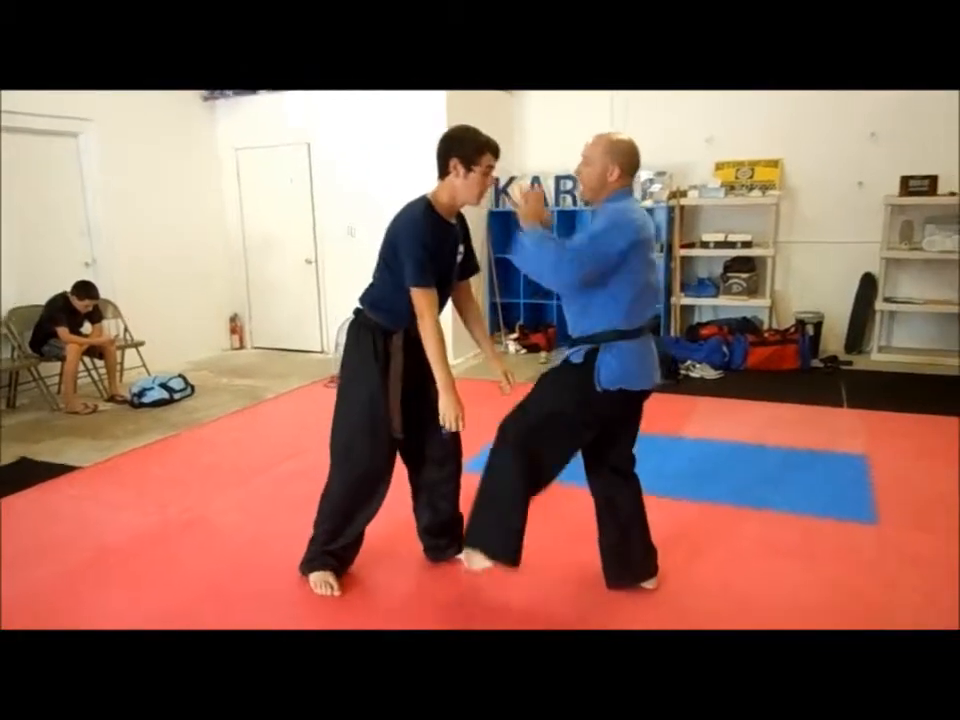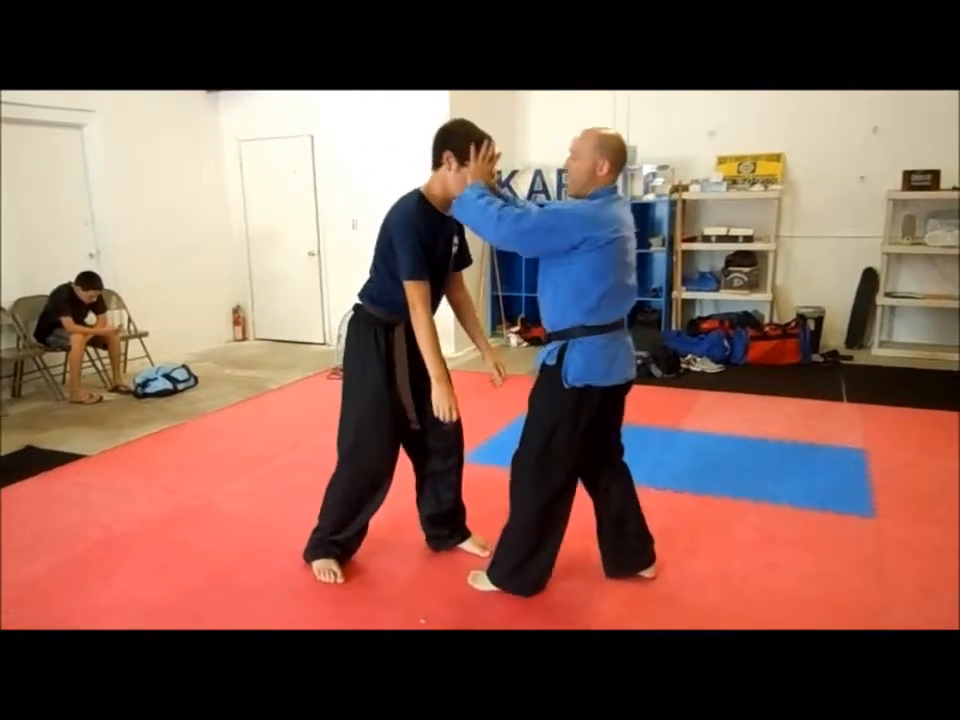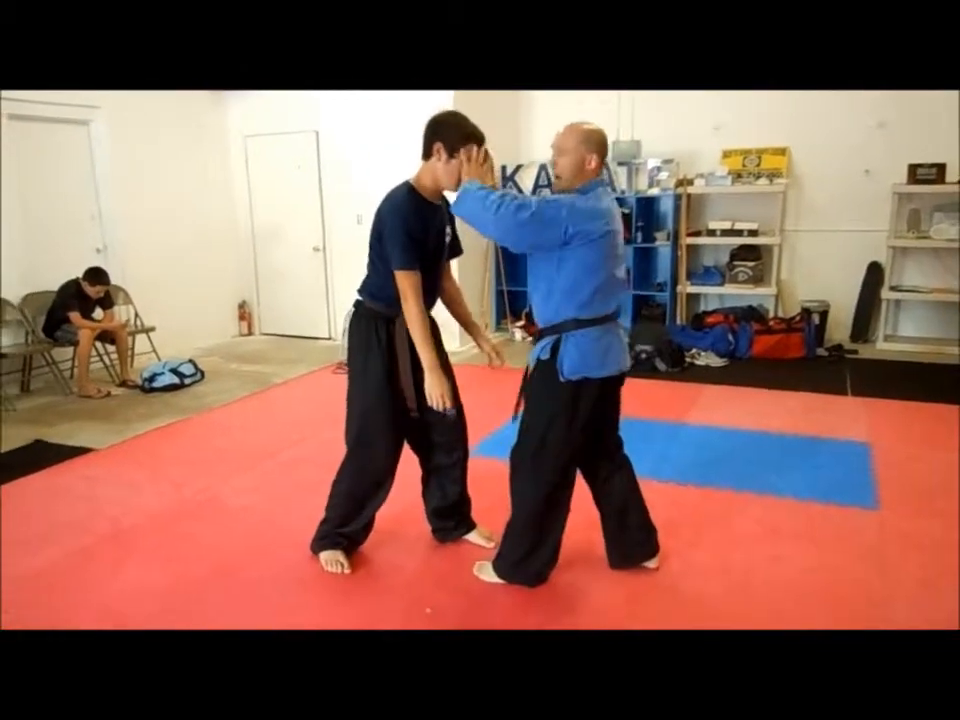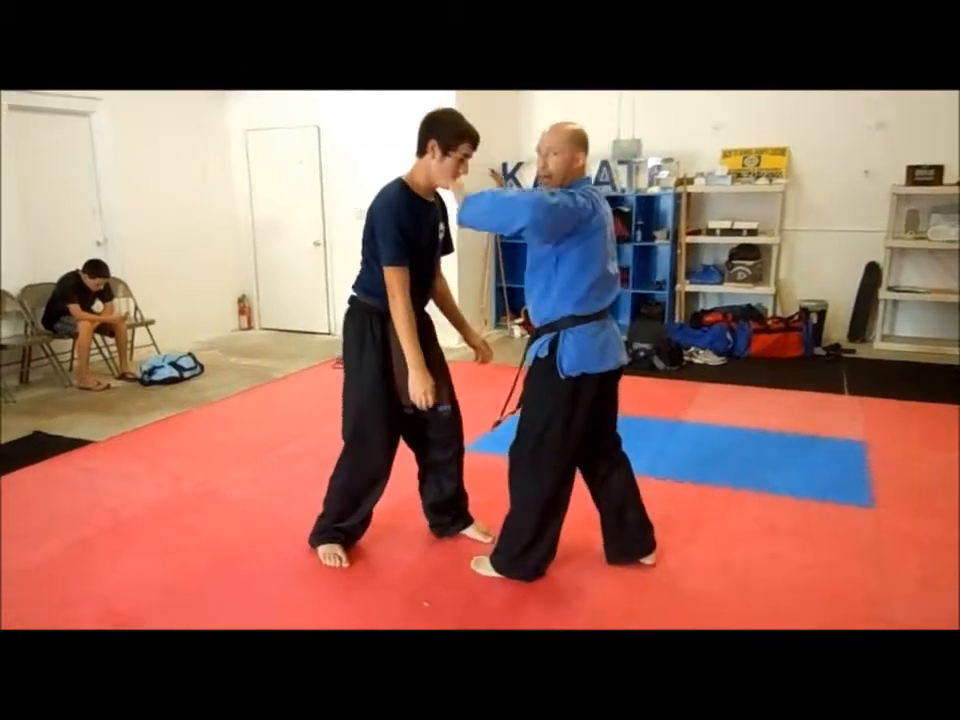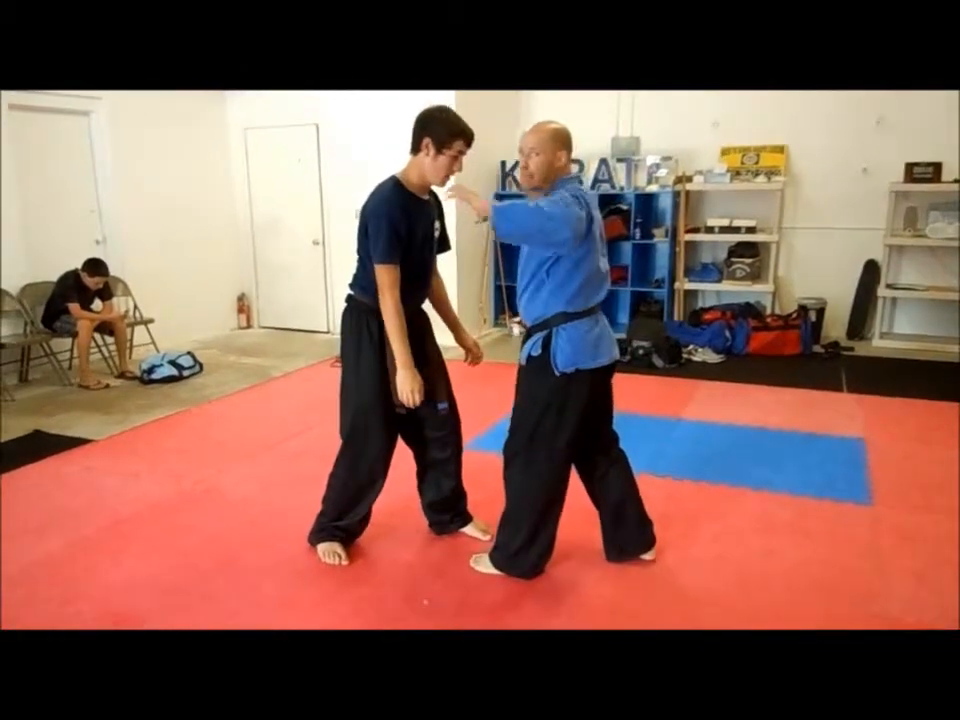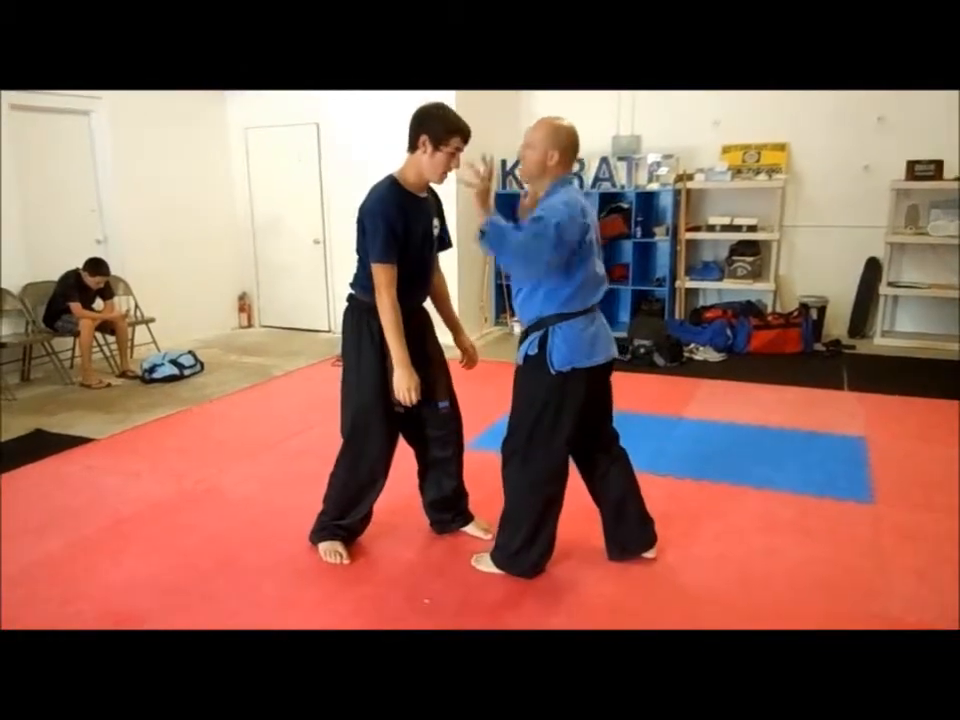
dt=0.2s
person 1, frame 1
left shoulder: (458, 226)
right shoulder: (416, 224)
left elbow: (463, 297)
right elbow: (426, 313)
left wrist: (495, 358)
right wrist: (446, 390)
left hip: (414, 346)
right hip: (375, 345)
left knee: (439, 448)
right knee: (363, 456)
left ankle: (444, 540)
right ankle: (324, 558)
person 1, frame 2
left shoulder: (450, 218)
right shoulder: (409, 217)
left elbow: (455, 290)
right elbow: (419, 305)
left wrist: (486, 350)
right wrist: (439, 381)
left hip: (412, 338)
right hip: (377, 338)
left knee: (442, 439)
right knee: (369, 450)
left ankle: (447, 529)
right ankle: (327, 546)
person 1, frame 3
left shoulder: (442, 209)
right shoulder: (400, 208)
right elbow: (409, 296)
left wrist: (479, 336)
right wrist: (431, 370)
left hip: (416, 328)
right hip: (379, 332)
left knee: (447, 431)
right knee: (375, 443)
left ankle: (452, 521)
right ankle: (334, 537)
person 1, frame 4
left shoulder: (436, 206)
right shoulder: (393, 205)
right elbow: (397, 293)
left wrist: (468, 333)
right wrist: (416, 368)
left hip: (414, 322)
right hip: (374, 327)
left knee: (443, 425)
right knee: (371, 438)
left ankle: (450, 516)
right ankle: (332, 531)
person 1, frame 5
left shoulder: (431, 203)
right shoulder: (386, 204)
right elbow: (387, 292)
left wrist: (460, 333)
right wrist: (404, 367)
left hip: (412, 320)
right hip: (372, 326)
left knee: (441, 424)
right knee: (369, 437)
left ankle: (449, 514)
right ankle: (331, 529)
person 1, frame 6
left shoulder: (430, 201)
right shoulder: (383, 203)
right elbow: (384, 291)
left wrist: (459, 334)
right wrist: (401, 366)
left hip: (414, 319)
right hip: (372, 326)
left knee: (442, 423)
right knee: (370, 436)
left ankle: (450, 513)
right ankle: (332, 528)
person 2, frame 1
left shoulder: (617, 220)
right shoulder: (622, 217)
left elbow: (565, 271)
right elbow: (581, 269)
left wrist: (532, 228)
right wrist: (549, 245)
left hip: (605, 363)
right hip: (624, 360)
left knee: (520, 436)
right knee: (611, 467)
left ankle: (493, 542)
right ankle: (634, 566)
person 2, frame 2
left shoulder: (587, 217)
right shoulder: (609, 212)
left elbow: (511, 229)
right elbow: (541, 227)
left wrist: (476, 186)
right wrist: (489, 190)
left hip: (578, 359)
right hip: (606, 356)
left knee: (539, 470)
right knee: (602, 462)
left ankle: (513, 573)
right ankle: (632, 556)
person 2, frame 3
left shoulder: (577, 210)
right shoulder: (594, 206)
left elbow: (510, 222)
right elbow: (531, 218)
left wrist: (473, 185)
right wrist: (488, 189)
left hip: (572, 353)
right hip: (600, 348)
left knee: (539, 463)
right knee: (602, 454)
left ankle: (520, 564)
right ankle: (637, 547)
person 2, frame 4
left shoulder: (575, 203)
right shoulder: (583, 203)
left elbow: (533, 211)
right elbow: (540, 221)
left wrist: (472, 205)
right wrist: (507, 198)
left hip: (568, 350)
right hip: (595, 345)
left knee: (538, 459)
right knee: (600, 450)
left ankle: (518, 559)
right ankle: (634, 543)
person 2, frame 5
left shoulder: (569, 199)
right shoulder: (565, 198)
left elbow: (556, 224)
left wrist: (489, 207)
right wrist: (521, 210)
left hip: (561, 348)
right hip: (587, 342)
left knee: (532, 456)
right knee: (597, 447)
left ankle: (516, 556)
right ankle: (633, 539)
person 2, frame 6
left shoulder: (561, 207)
right shoulder: (562, 202)
left elbow: (532, 260)
right elbow: (538, 256)
left wrist: (488, 215)
right wrist: (525, 219)
left hip: (558, 347)
right hip: (586, 341)
left knee: (530, 456)
right knee: (596, 445)
left ankle: (517, 556)
right ankle: (634, 537)
